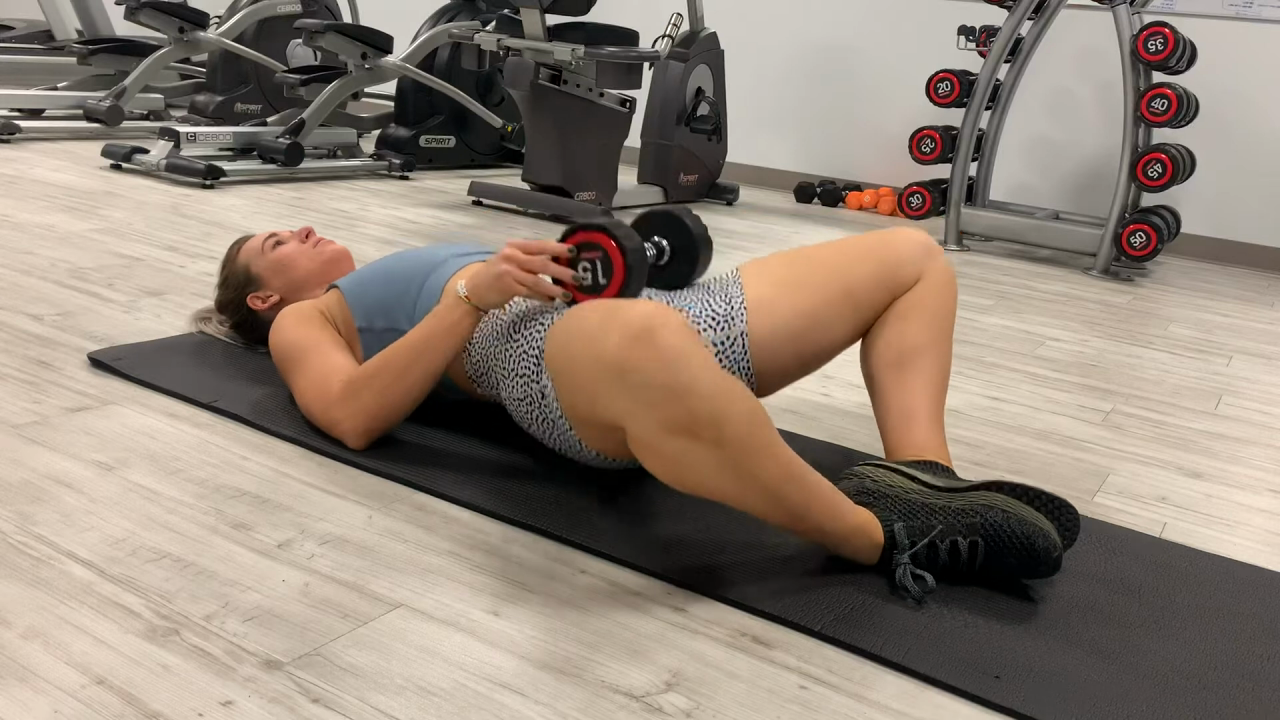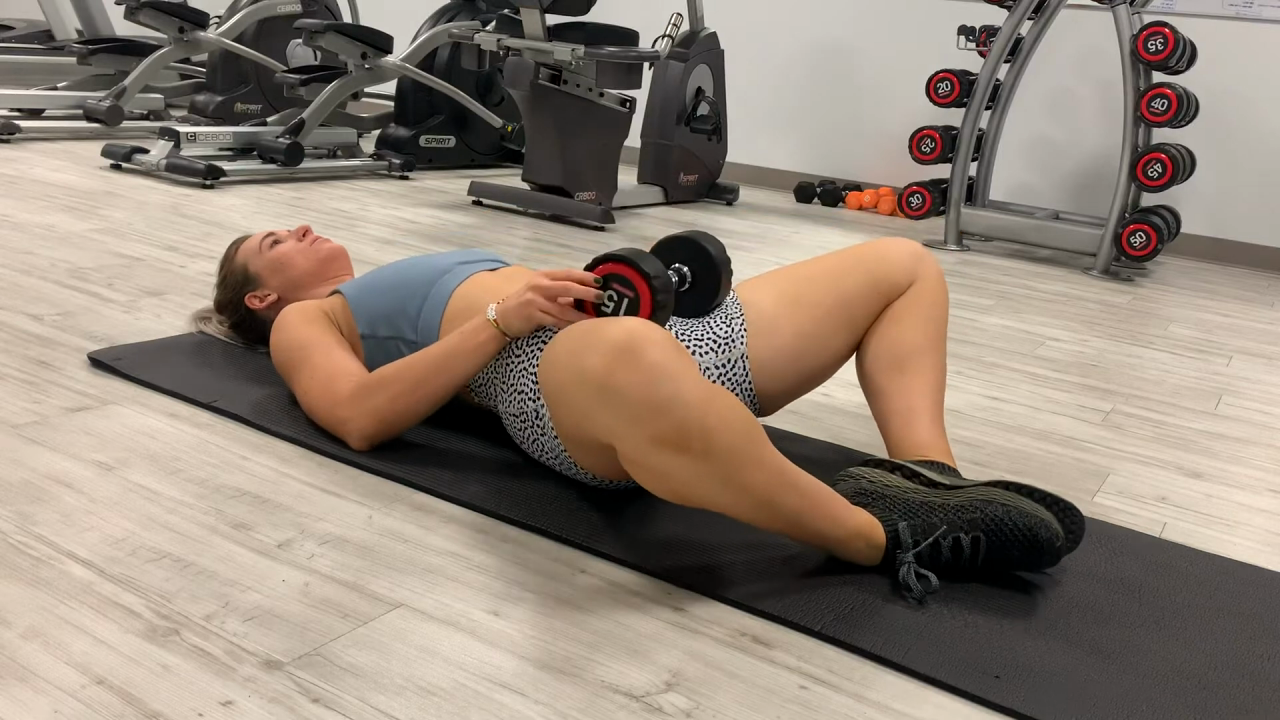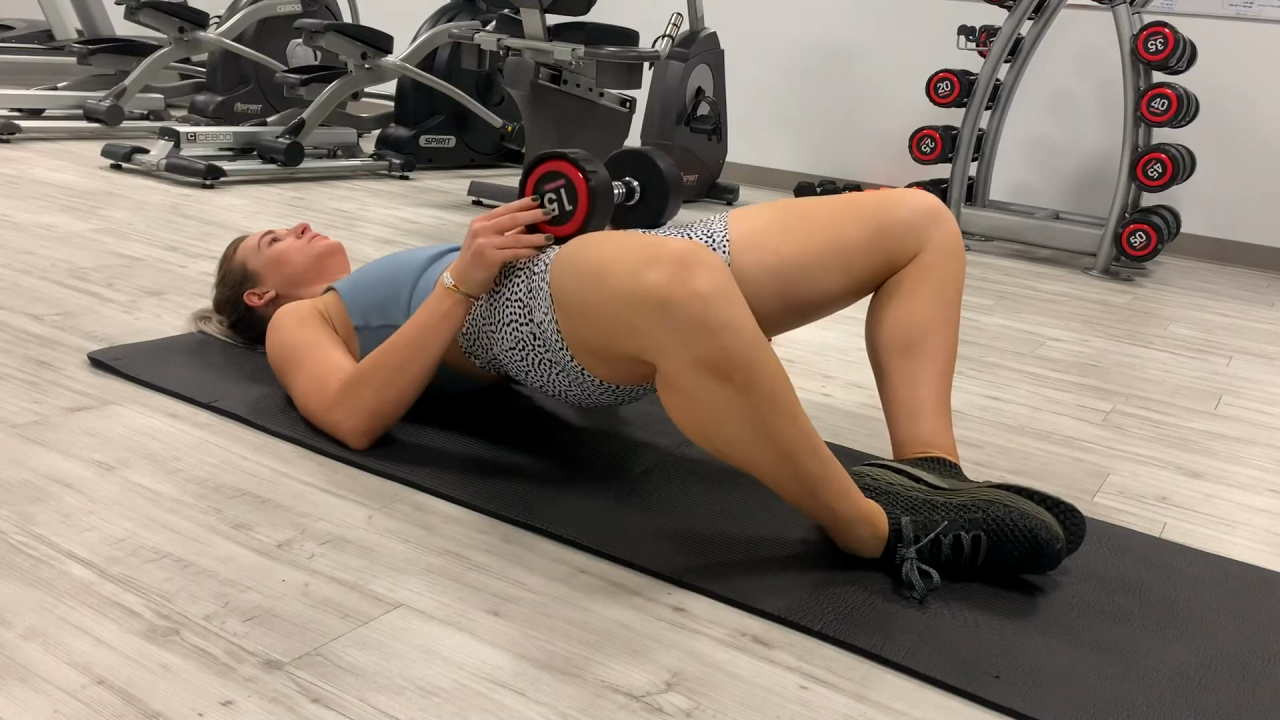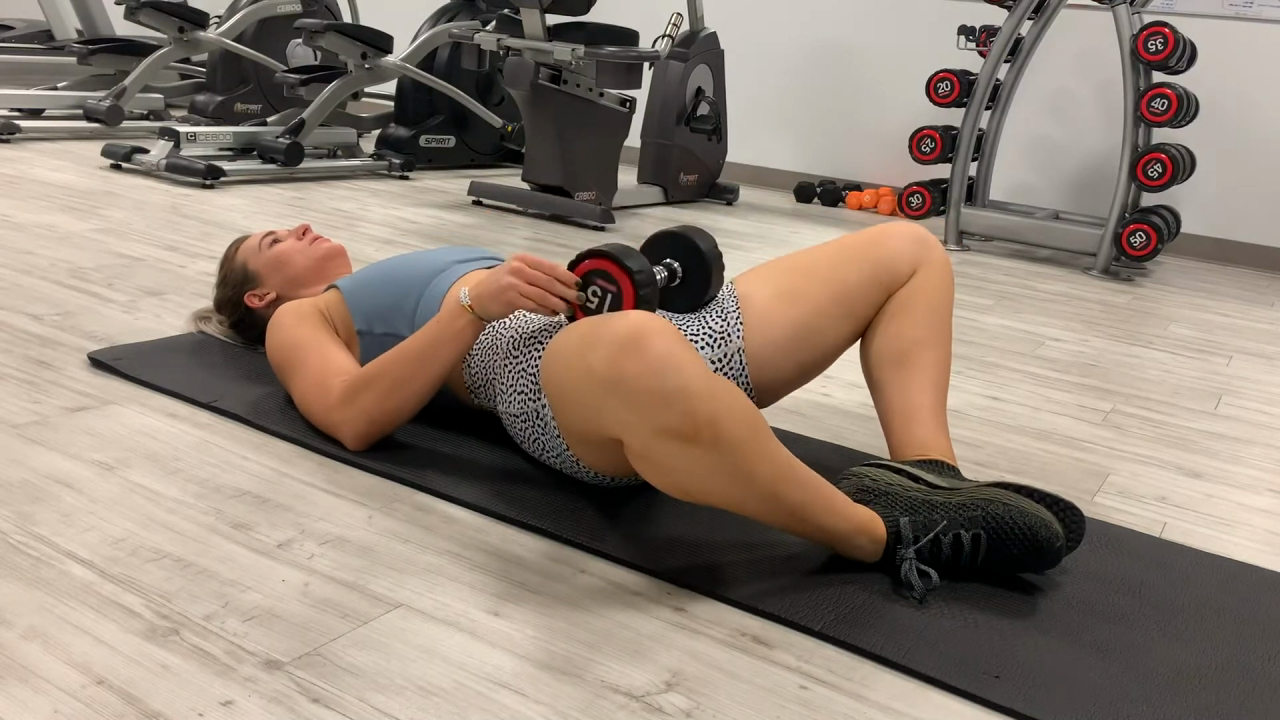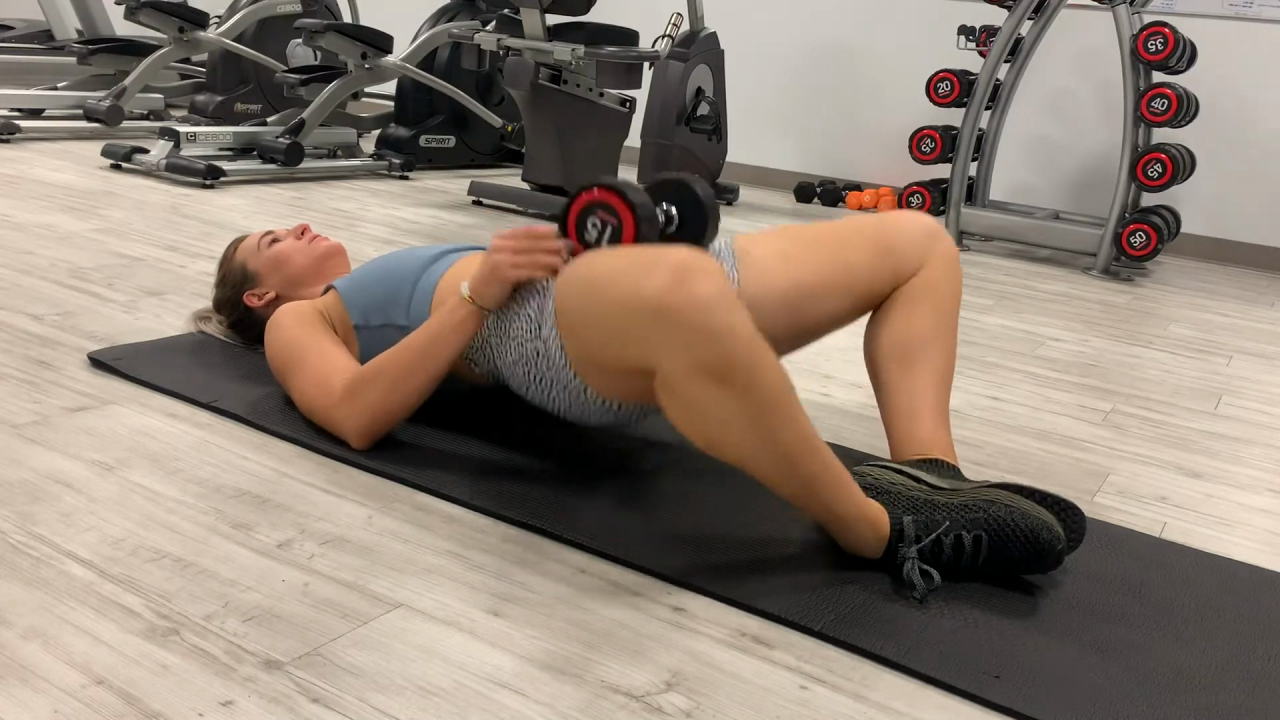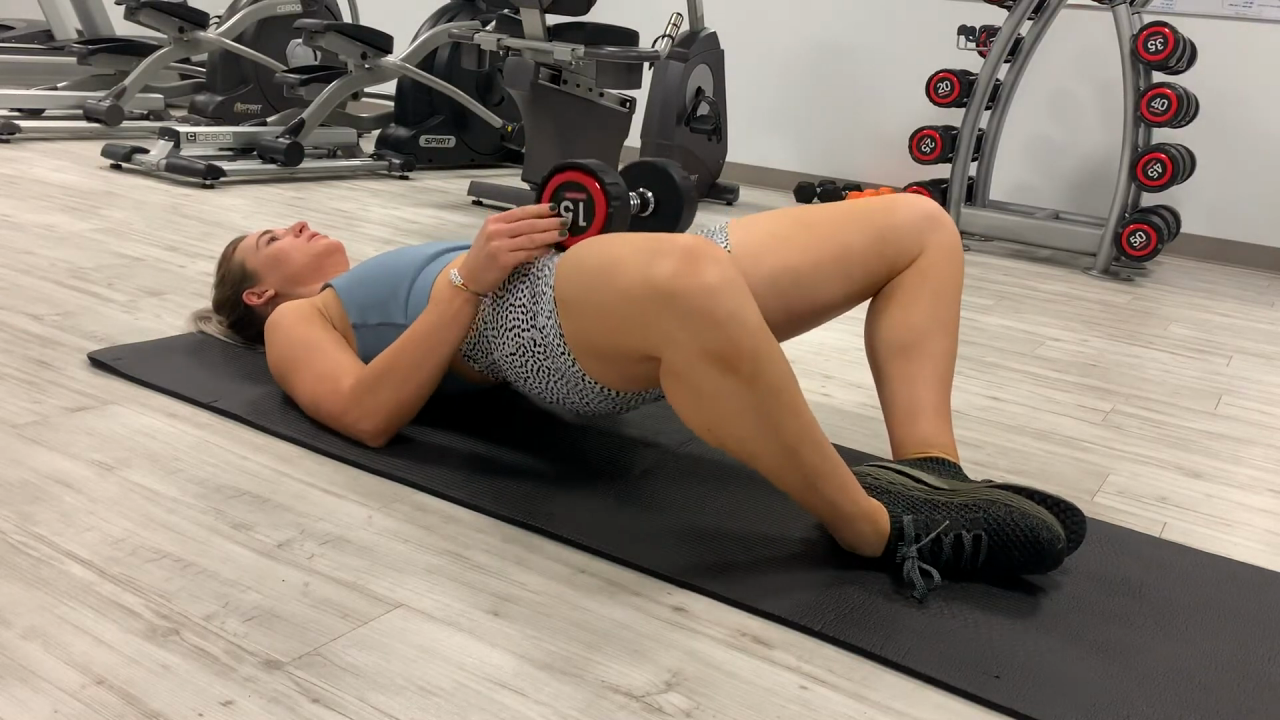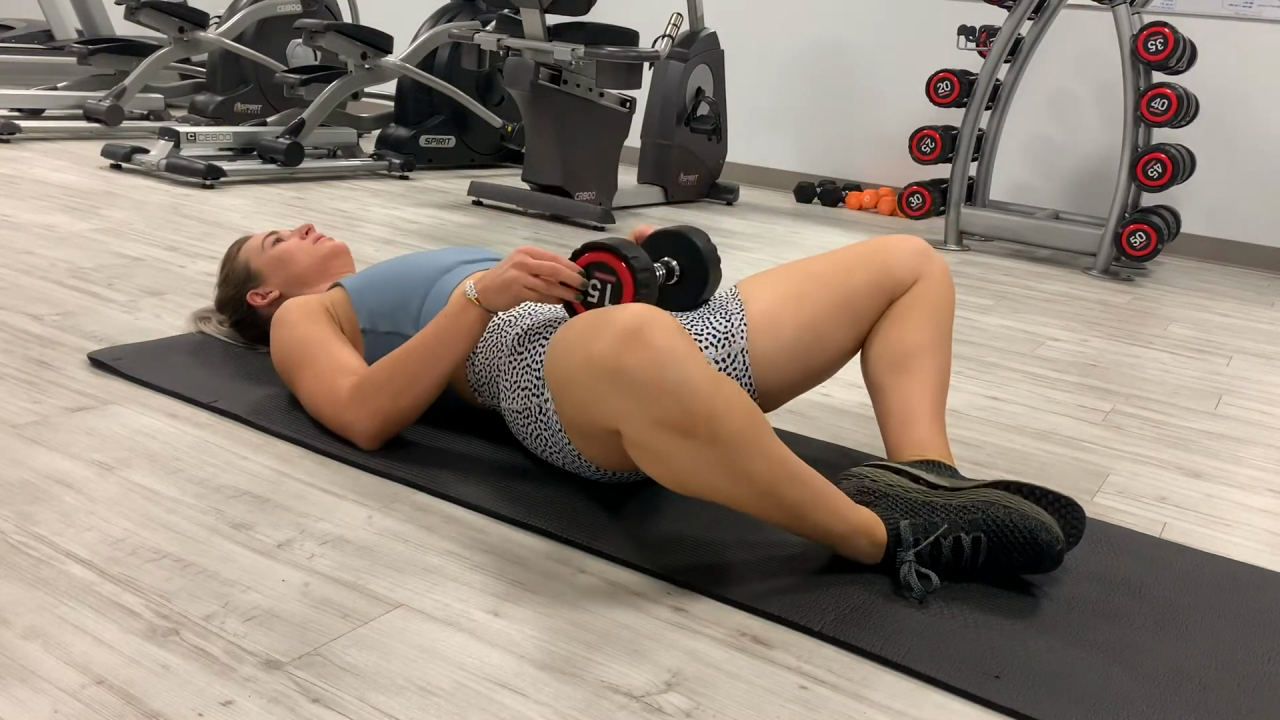
dt=0.7s
person 1, frame 1
left shoulder: (399, 283)
right shoulder: (303, 326)
right elbow: (354, 418)
right wrist: (472, 292)
left hip: (644, 311)
right hip: (539, 345)
left knee: (911, 255)
right knee: (645, 346)
left ankle: (915, 476)
right ankle: (881, 535)
person 1, frame 2
left shoulder: (400, 288)
right shoulder: (304, 325)
right elbow: (363, 418)
right wrist: (500, 317)
left hip: (654, 327)
right hip: (545, 367)
left knee: (904, 265)
right knee: (629, 361)
left ankle: (925, 478)
right ankle: (880, 536)
person 1, frame 3
left shoulder: (388, 280)
right shoulder: (299, 325)
right elbow: (355, 417)
left wrist: (599, 221)
right wrist: (464, 278)
left hip: (617, 267)
right hip: (531, 300)
left knee: (918, 219)
right knee: (677, 286)
left ankle: (925, 473)
right ankle: (877, 529)
person 1, frame 4
left shoulder: (400, 283)
right shoulder: (300, 322)
right elbow: (356, 418)
right wrist: (476, 301)
left hip: (653, 323)
right hip: (537, 359)
left knee: (907, 249)
right knee: (637, 357)
left ankle: (923, 477)
right ankle: (883, 534)
person 1, frame 5
left shoulder: (391, 279)
right shoulder: (298, 326)
right elbow: (358, 417)
left wrist: (630, 244)
right wrist: (480, 289)
left hip: (609, 290)
right hip: (543, 320)
left knee: (916, 241)
right knee: (681, 295)
left ankle: (925, 476)
right ankle: (882, 532)
person 1, frame 6
left shoulder: (389, 283)
right shoulder: (297, 323)
right elbow: (370, 415)
left wrist: (615, 234)
right wrist: (470, 278)
left hip: (607, 289)
right hip: (533, 310)
left knee: (917, 224)
right knee: (689, 280)
left ankle: (926, 475)
right ankle: (881, 529)
person 1, frame 7
left shoulder: (401, 281)
right shoulder: (303, 322)
right elbow: (367, 415)
right wrist: (480, 294)
left hip: (663, 329)
right hip: (541, 360)
left knee: (909, 261)
right knee: (635, 347)
left ankle: (921, 480)
right ankle: (883, 537)
